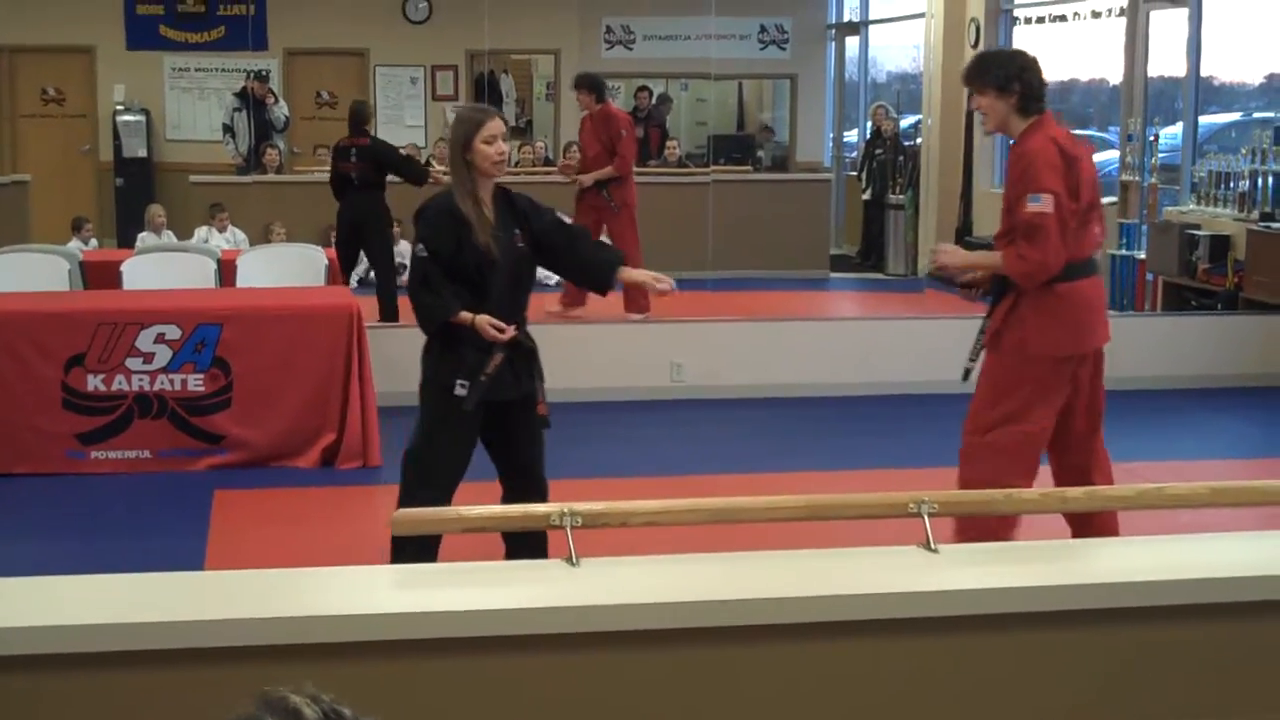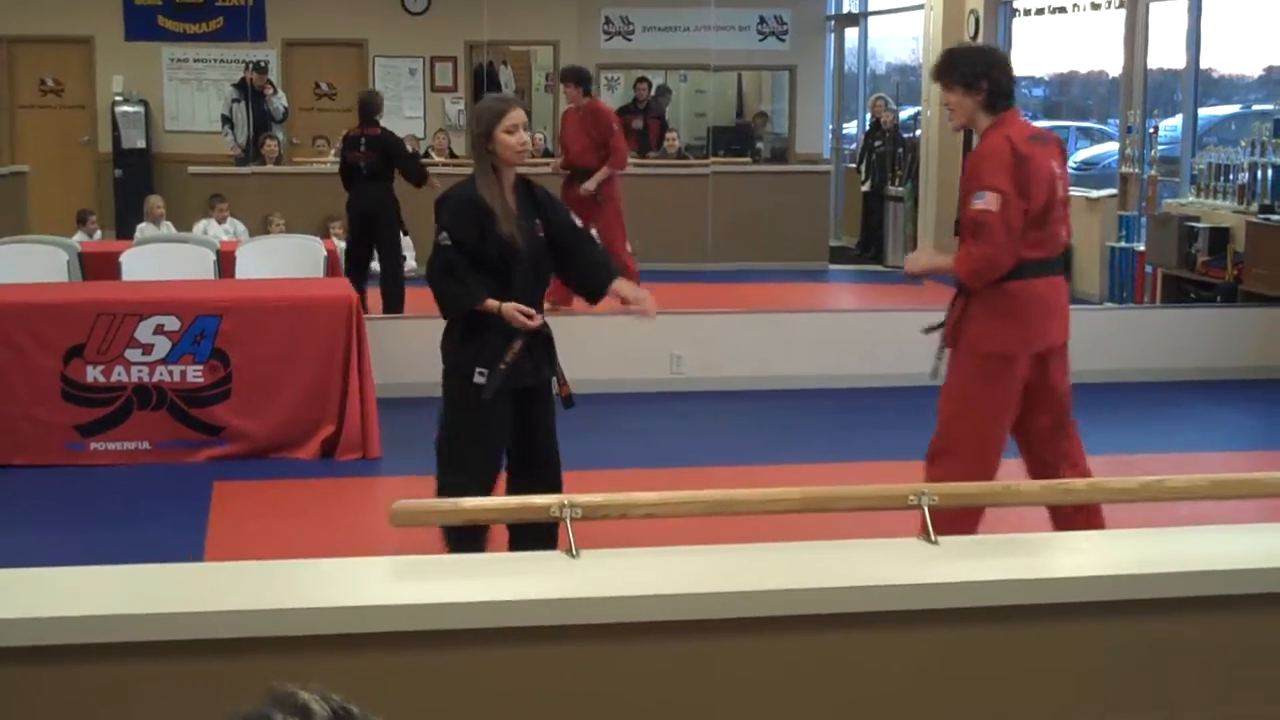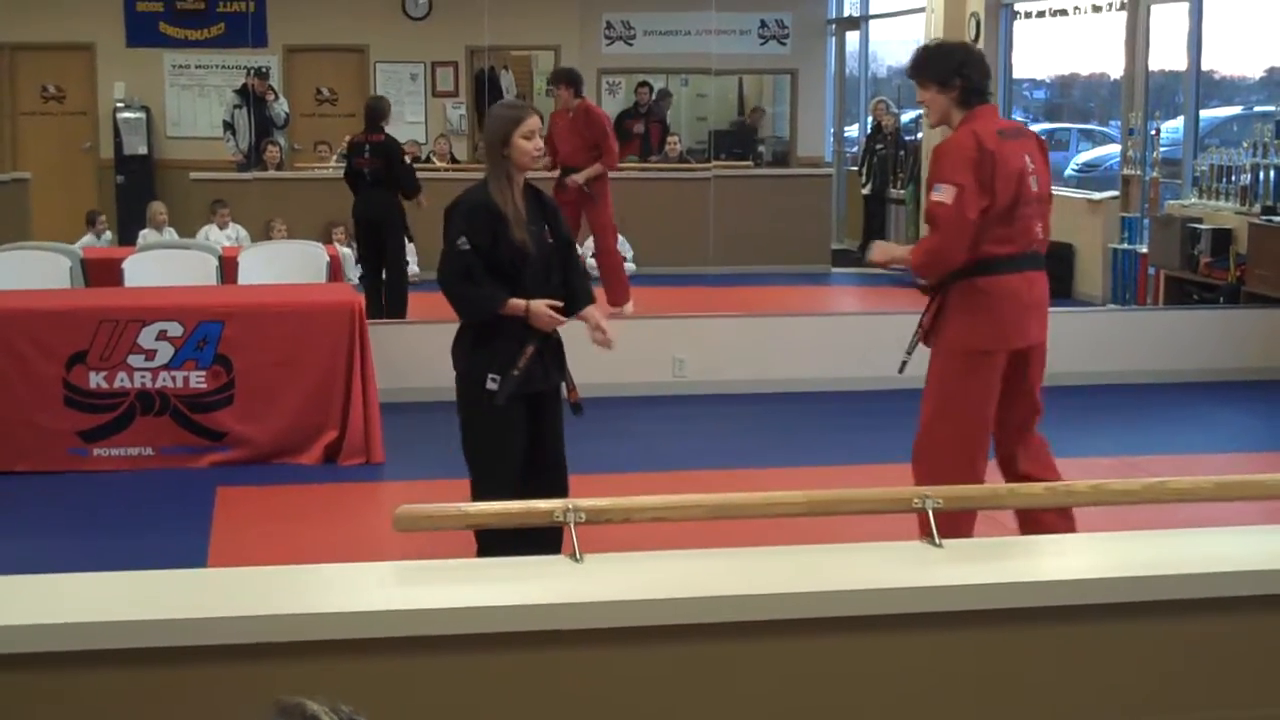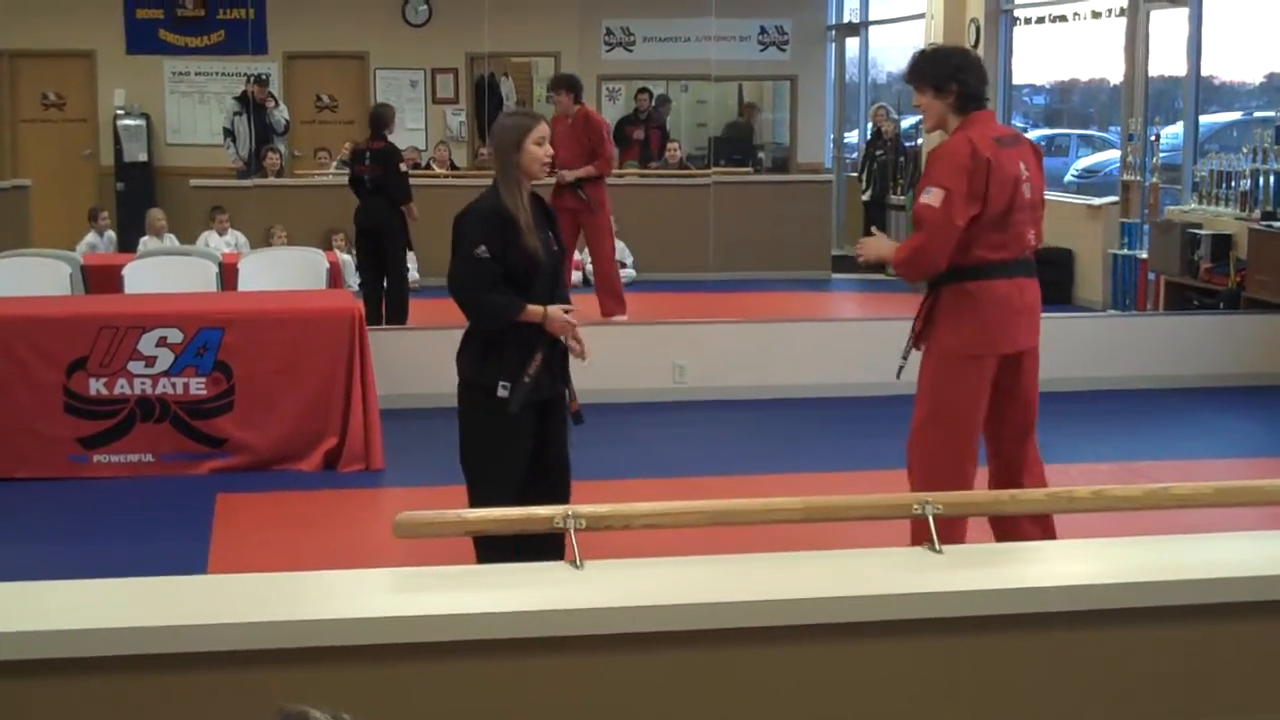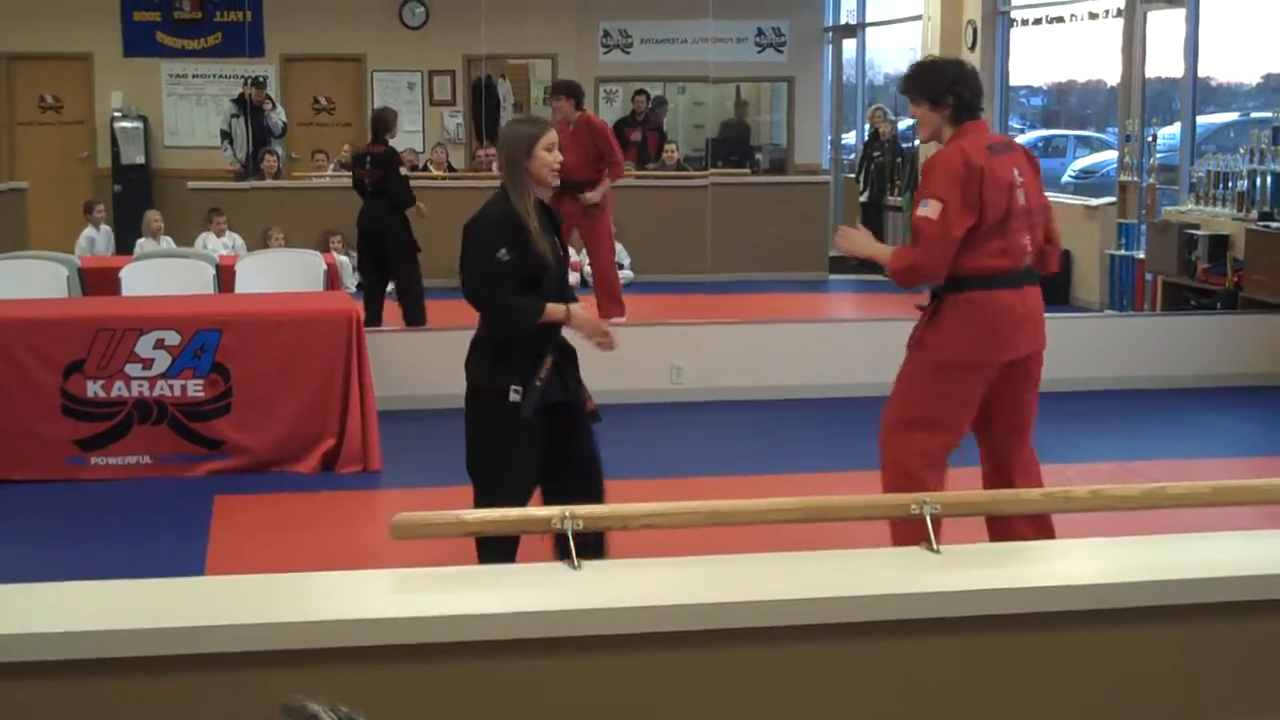
dt=0.2s
person 1, frame 1
left shoulder: (1036, 153)
right shoulder: (1057, 143)
left elbow: (1037, 258)
left wrist: (967, 259)
right wrist: (988, 268)
left hip: (1047, 311)
right hip: (1075, 305)
left knee: (990, 438)
right knee: (1078, 443)
person 1, frame 2
left shoulder: (993, 152)
right shoulder: (1043, 142)
left elbow: (988, 256)
left wrist: (931, 263)
right wrist: (958, 263)
left hip: (1003, 310)
right hip: (1044, 301)
left knee: (957, 449)
right knee: (1052, 439)
person 1, frame 3
left shoulder: (960, 147)
right shoulder: (1026, 138)
left elbow: (944, 248)
left wrist: (894, 253)
left hip: (980, 303)
right hip: (1028, 295)
left knee: (946, 448)
right knee: (1019, 433)
person 1, frame 4
left shoulder: (956, 152)
right shoulder: (1021, 146)
left elbow: (929, 250)
left wrist: (882, 249)
left hip: (970, 308)
right hip: (1019, 301)
left knee: (940, 450)
right knee: (1013, 442)
person 1, frame 5
left shoulder: (951, 162)
right shoulder: (1017, 154)
left elbow: (924, 263)
right elbow: (1046, 249)
left wrist: (869, 247)
left hip: (971, 315)
right hip: (1022, 311)
left knee: (909, 441)
right knee: (1009, 446)
person 2, frame 1
left shoulder: (520, 210)
right shoulder: (440, 213)
left elbow: (572, 249)
right elbow: (424, 291)
left wrist: (634, 275)
right wrist: (472, 321)
left hip: (512, 358)
right hip: (458, 362)
left knee: (525, 471)
right knee: (433, 473)
left ankle: (528, 566)
person 2, frame 2
left shoulder: (536, 199)
right shoulder: (461, 203)
left elbow: (577, 250)
right elbow: (445, 279)
left wrist: (622, 287)
right wrist: (497, 308)
left hip: (529, 346)
right hip: (478, 349)
left knee: (538, 459)
right knee: (473, 462)
left ankle: (533, 558)
right ankle: (465, 560)
person 2, frame 3
left shoulder: (542, 205)
right shoulder: (473, 208)
left elbow: (567, 268)
right elbow: (460, 284)
left wrist: (588, 313)
right wrist: (522, 307)
left hip: (538, 353)
right hip: (490, 355)
left knee: (545, 464)
right knee: (496, 469)
left ankle: (539, 563)
person 2, frame 4
left shoulder: (542, 211)
right shoulder: (483, 216)
right elbow: (474, 294)
left wrist: (563, 319)
right wrist: (540, 315)
left hip: (540, 359)
right hip: (496, 363)
left knee: (549, 470)
right knee: (497, 477)
person 2, frame 5
left shoulder: (545, 216)
right shoulder: (493, 222)
right elbow: (495, 300)
left wrist: (580, 318)
right wrist: (565, 313)
left hip: (549, 361)
right hip: (506, 368)
left knee: (579, 464)
right knee: (506, 479)
left ankle: (584, 562)
person 3, frame 1
left shoulder: (617, 119)
right shoulder: (586, 121)
left elbow: (625, 162)
left wrist: (592, 177)
right wrist: (575, 169)
left hip: (616, 193)
right hip: (592, 192)
left knee: (627, 250)
left ankle: (638, 306)
right ankle: (571, 301)
person 3, frame 2
left shoulder: (603, 114)
right shoulder: (567, 116)
left elbow: (620, 157)
left wrist: (595, 181)
right wrist: (561, 162)
left hip: (602, 188)
right hip: (575, 186)
left knee: (614, 244)
right ankle: (558, 298)
person 3, frame 3
left shoulder: (595, 115)
right shoulder: (556, 116)
left elbow: (611, 157)
left wrist: (583, 176)
right wrist: (549, 161)
left hip: (593, 186)
right hip: (566, 187)
left knee: (606, 244)
left ankle: (621, 300)
person 3, frame 4
left shoulder: (593, 121)
right shoulder: (556, 122)
left elbow: (606, 162)
left wrist: (574, 174)
left hip: (591, 193)
right hip: (564, 193)
left knee: (602, 253)
left ankle: (615, 310)
person 3, frame 5
left shoulder: (596, 126)
right shoulder: (559, 129)
left elbow: (617, 165)
left wrist: (599, 192)
left hip: (591, 199)
right hip: (565, 197)
left knee: (602, 257)
left ankle: (613, 312)
person 4, frame 1
left shoulder: (340, 147)
right shoulder: (377, 147)
left elbow: (335, 181)
right elbow: (406, 166)
right wrist: (428, 175)
left hip: (348, 211)
right hip: (373, 211)
left knee: (341, 264)
right knee: (384, 268)
right ankle: (389, 318)
person 4, frame 2
left shoulder: (349, 138)
right shoulder: (386, 138)
left elbow: (344, 172)
right elbow: (409, 164)
right wrist: (426, 180)
left hip: (357, 202)
right hip: (382, 201)
left knee: (356, 255)
right knee: (391, 257)
right ankle: (393, 310)
person 4, frame 3
left shoulder: (354, 143)
right shoulder: (389, 144)
left elbow: (350, 177)
right elbow: (405, 178)
right wrist: (416, 196)
left hip: (363, 208)
right hip: (387, 208)
left knee: (370, 264)
right knee: (395, 264)
left ankle: (374, 314)
right ankle: (394, 316)
person 4, frame 4
left shoulder: (358, 151)
right shoulder: (390, 151)
left elbow: (354, 183)
right elbow: (399, 188)
right wrist: (410, 207)
left hip: (365, 215)
right hip: (387, 215)
left knee: (369, 270)
right knee: (395, 271)
left ankle: (373, 321)
right ankle: (395, 322)
person 4, frame 5
left shoulder: (360, 155)
right shoulder: (390, 155)
right elbow: (400, 191)
right wrist: (417, 206)
left hip: (367, 218)
right hip: (389, 219)
left knee: (372, 273)
right knee: (406, 271)
left ankle: (372, 322)
right ankle: (415, 322)
